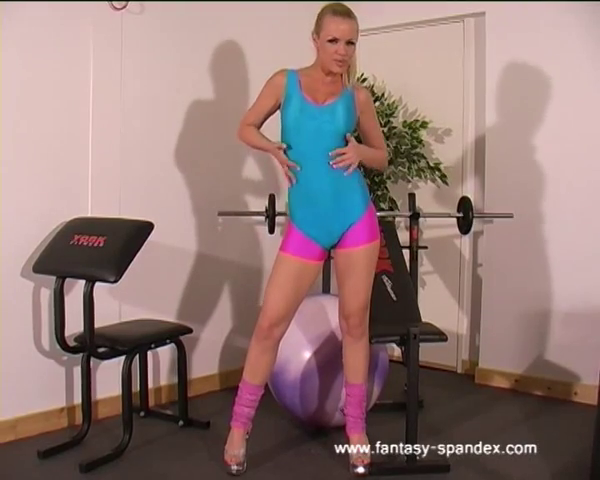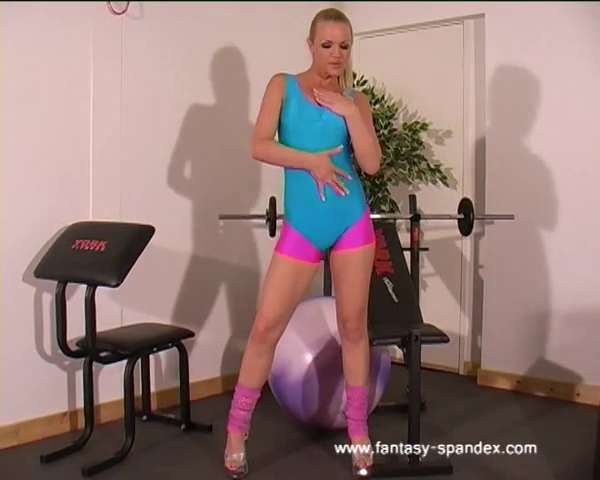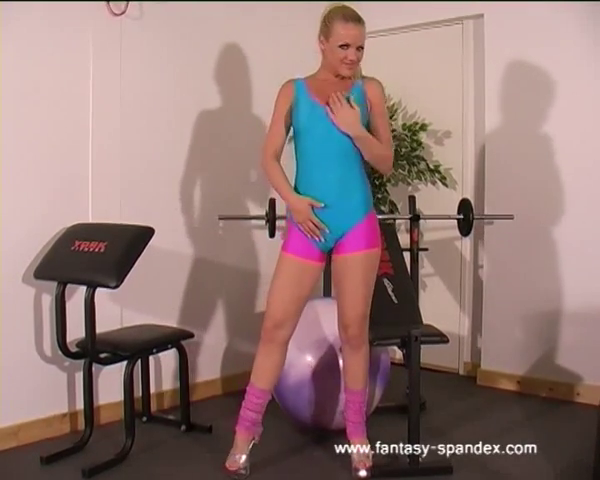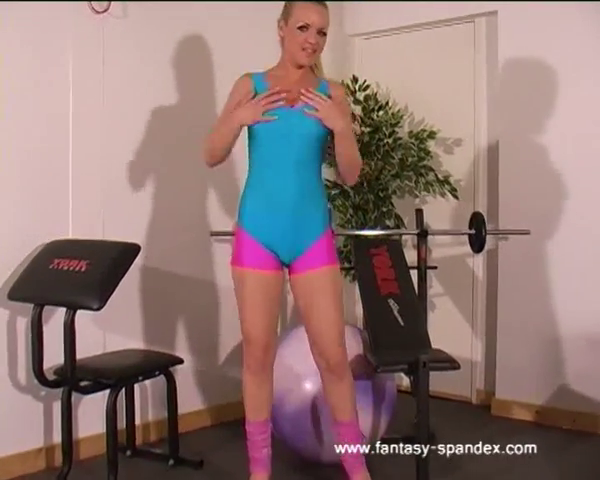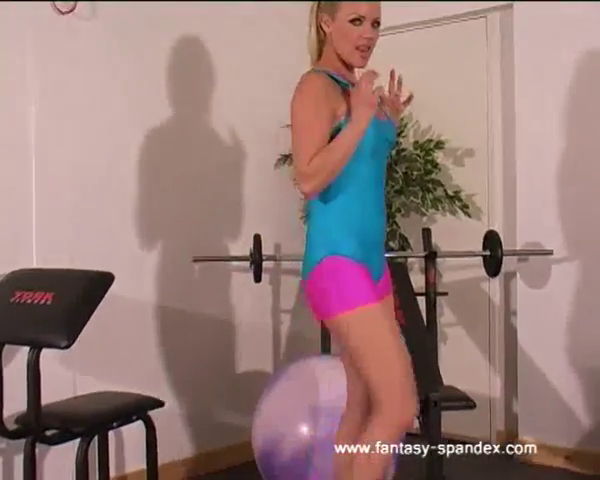
dt=1s
person 1, frame 1
left shoulder: (358, 96)
right shoulder: (285, 82)
left elbow: (381, 156)
right elbow: (246, 128)
left wrist: (359, 152)
right wrist: (274, 149)
left hip: (355, 218)
right hip: (305, 223)
left knee: (354, 324)
right knee: (269, 323)
left ankle: (356, 429)
right ankle: (240, 426)
person 1, frame 2
left shoulder: (355, 100)
right shoulder: (283, 85)
left elbow: (372, 164)
right elbow: (260, 146)
left wrist: (349, 112)
right wrist: (312, 161)
left hip: (352, 222)
right hip: (301, 225)
left knee: (353, 326)
right knee: (266, 326)
left ankle: (358, 431)
right ankle: (237, 430)
person 1, frame 3
left shoulder: (369, 90)
right shoulder: (293, 91)
left elbow: (386, 162)
right elbow: (270, 157)
left wrist: (354, 129)
right wrist: (291, 200)
left hip: (357, 220)
right hip: (306, 222)
left knee: (354, 330)
right knee: (275, 326)
left ankle: (356, 433)
right ankle: (245, 431)
person 1, frame 4
left shoulder: (331, 93)
right shoulder: (250, 85)
left elbow: (351, 174)
right elbow: (211, 156)
left wrist: (339, 125)
right wrist: (241, 119)
left hip: (312, 233)
right hip: (256, 231)
left knee: (333, 354)
right knee: (257, 354)
person 1, frame 5
left shoulder: (363, 91)
right shoulder: (317, 86)
right elbow: (309, 180)
left wrist: (388, 123)
right wrist: (361, 119)
left hip: (369, 259)
right hip: (337, 261)
left knee: (366, 404)
right knee: (399, 408)
